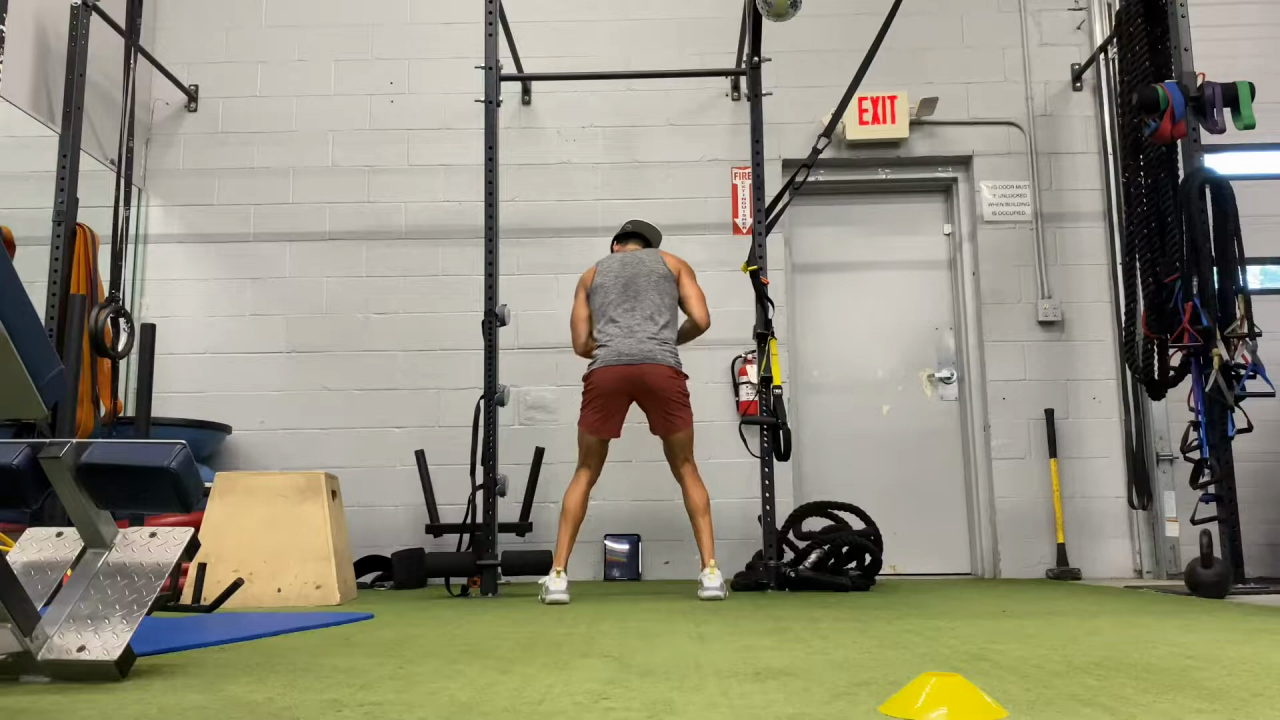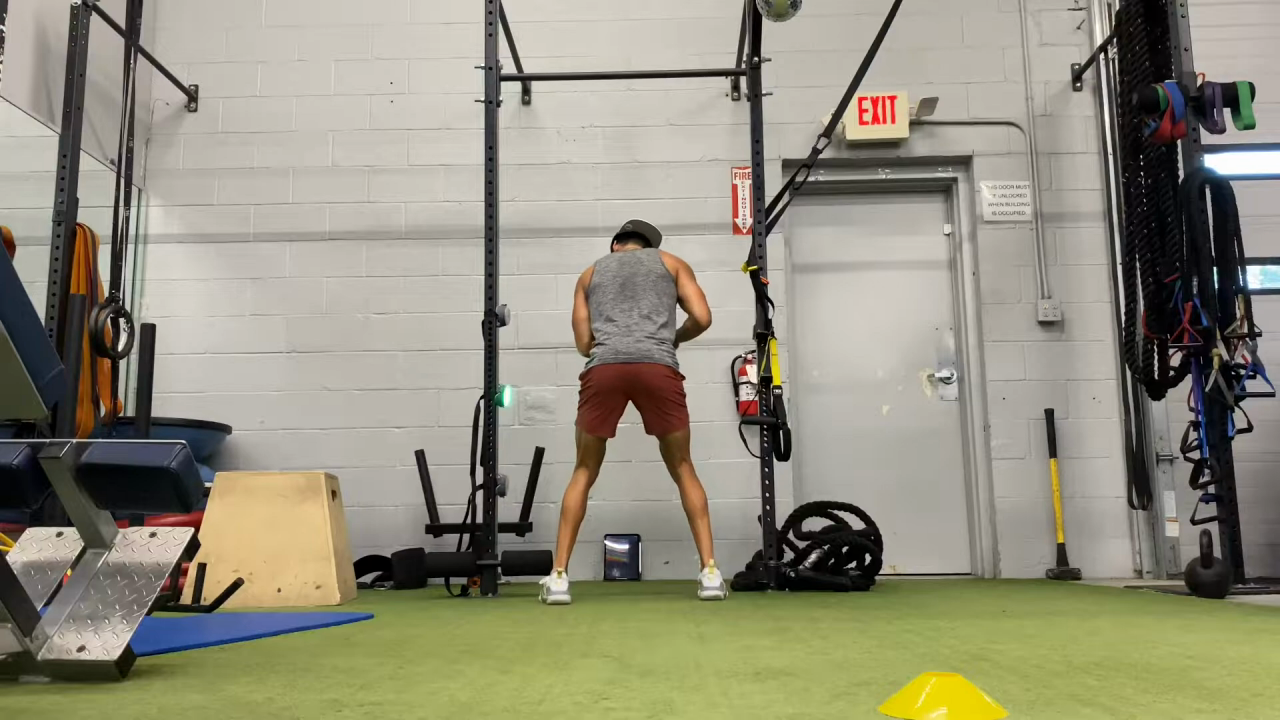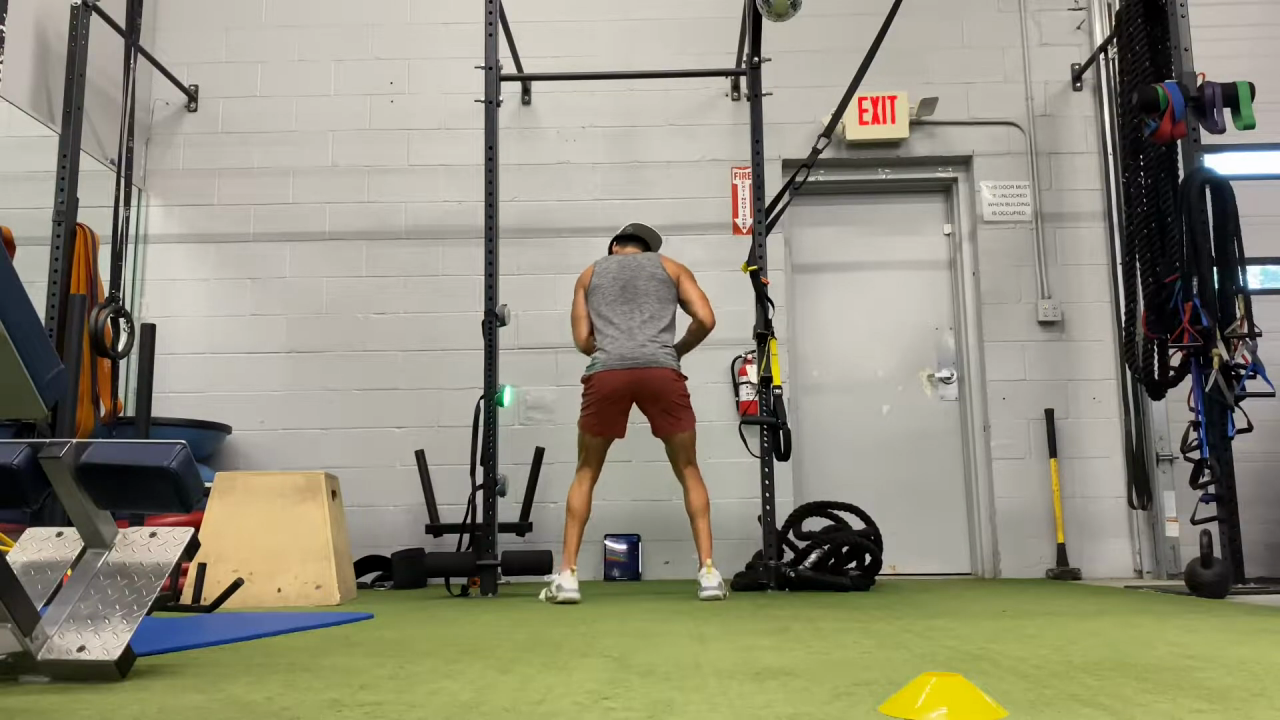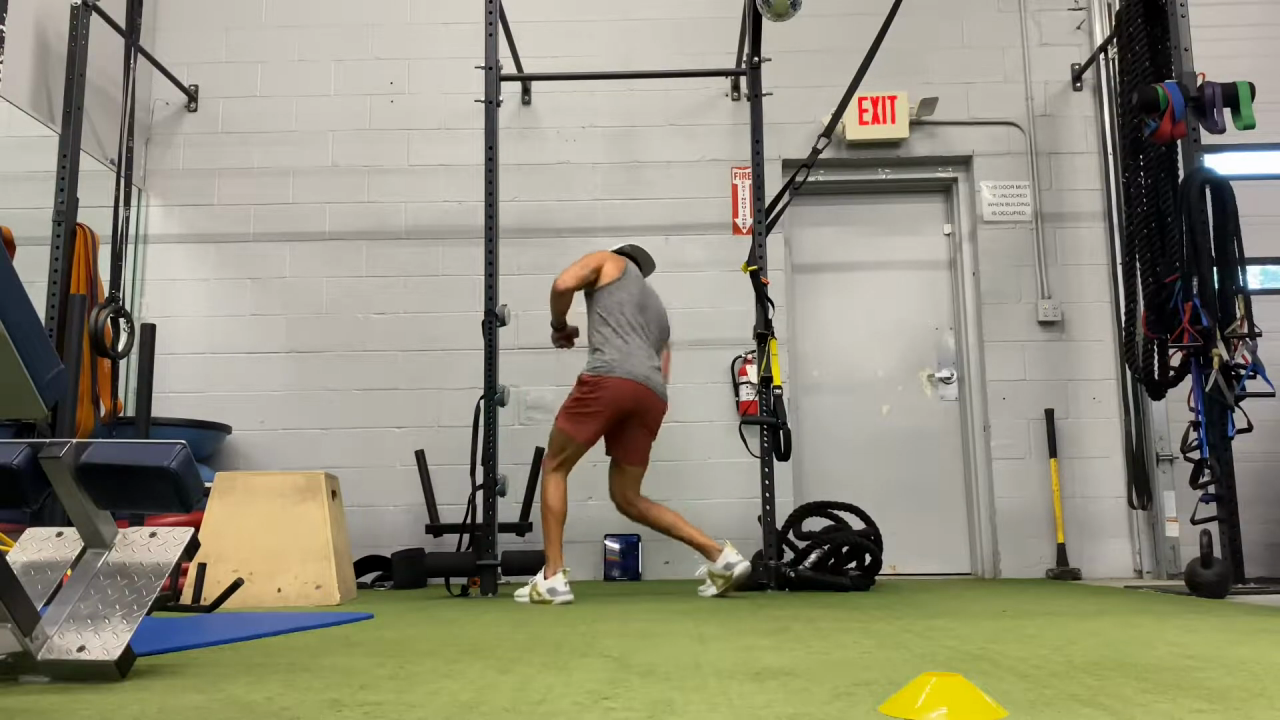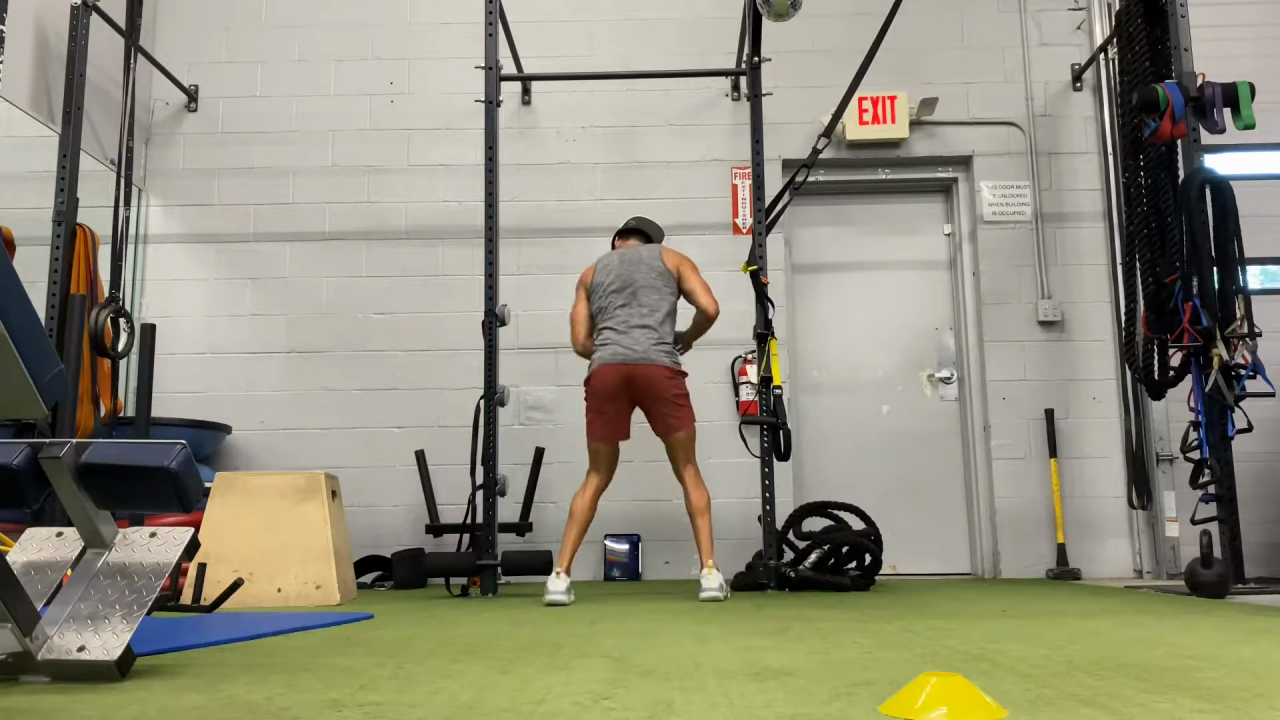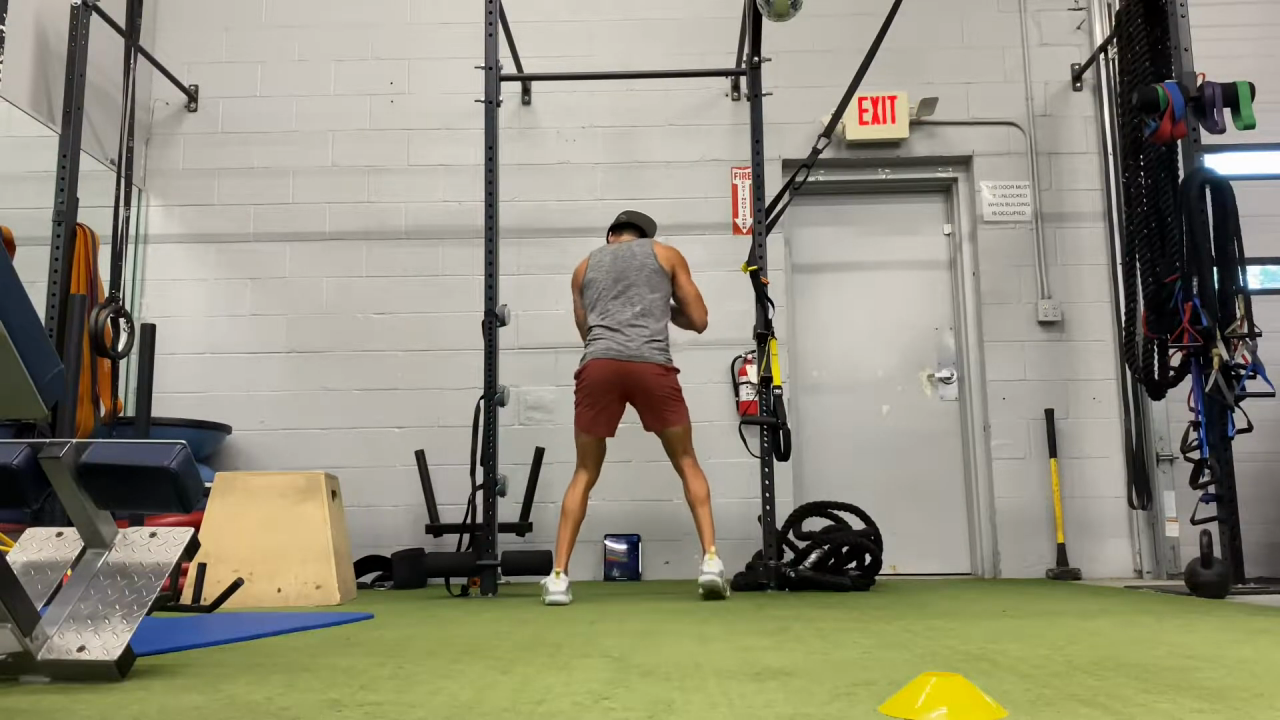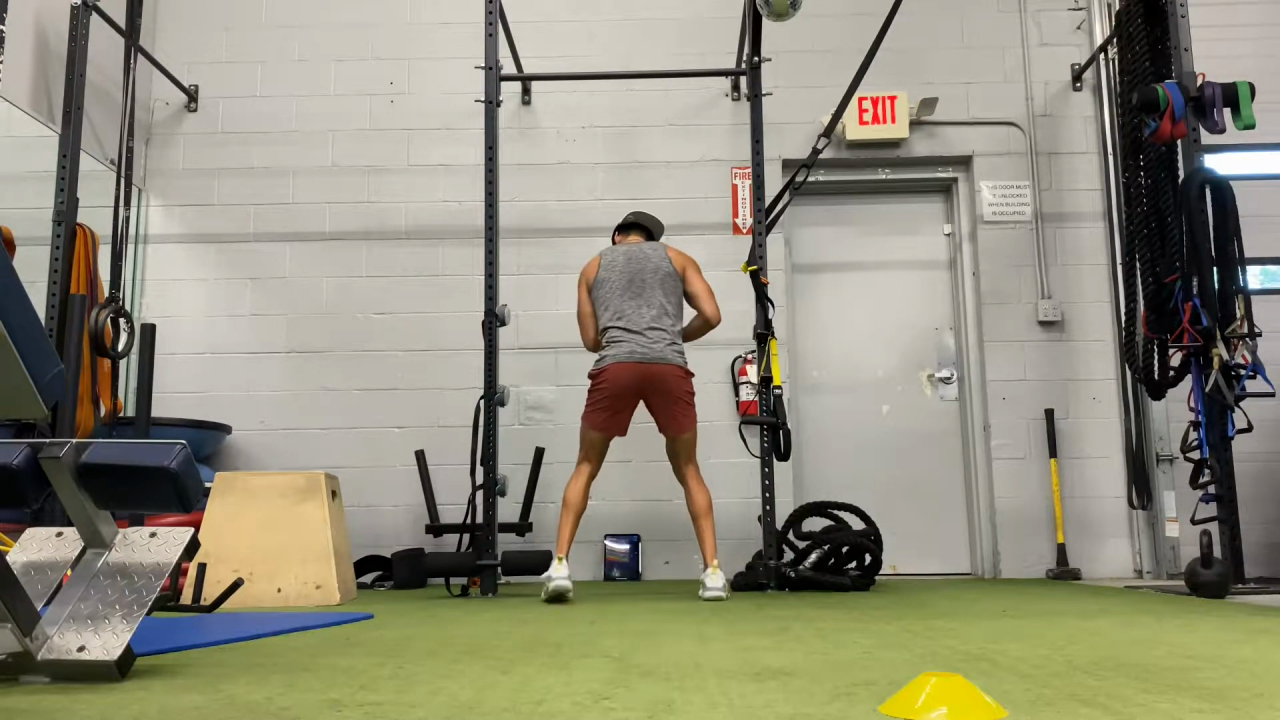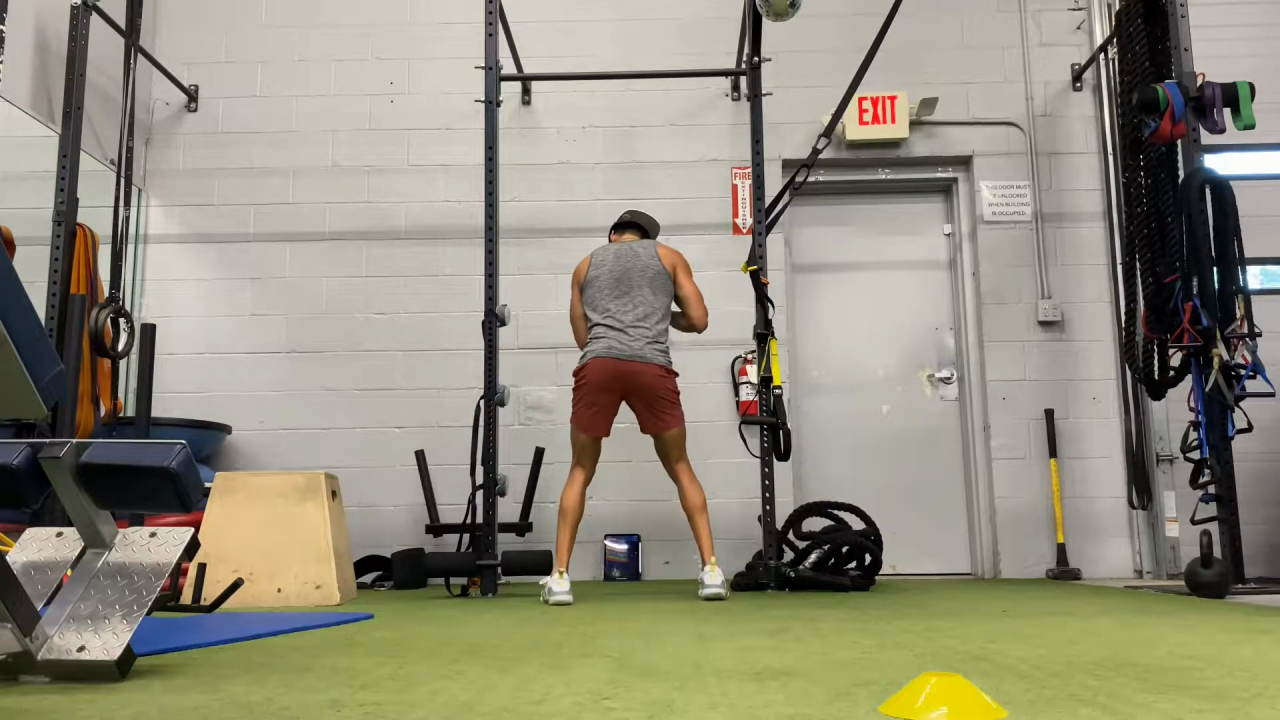
dt=0.3s
person 1, frame 1
left shoulder: (592, 275)
right shoulder: (673, 264)
left elbow: (581, 344)
right elbow: (701, 320)
left hip: (607, 371)
right hip: (660, 370)
left knee: (585, 474)
right knee: (686, 471)
left ankle: (557, 575)
right ankle: (710, 572)
person 1, frame 2
left shoulder: (591, 274)
right shoulder: (671, 263)
left elbow: (584, 343)
right elbow: (702, 317)
left hip: (604, 370)
right hip: (657, 368)
left knee: (584, 473)
right knee: (683, 471)
left ankle: (558, 576)
right ankle: (710, 572)
person 1, frame 3
left shoulder: (592, 272)
right shoulder: (671, 268)
left elbow: (583, 339)
right elbow: (706, 319)
left hip: (610, 374)
right hip: (662, 373)
left knee: (586, 474)
right knee: (688, 473)
left ankle: (567, 575)
right ankle: (709, 570)
person 1, frame 4
left shoulder: (609, 261)
right shoulder: (657, 310)
left elbow: (563, 284)
left wrist: (559, 326)
left hip: (610, 382)
right hip: (651, 395)
left knee: (554, 469)
right knee: (627, 498)
left ankle: (554, 578)
right ankle: (723, 555)
person 1, frame 5
left shoulder: (592, 272)
right shoulder: (671, 258)
left elbow: (581, 344)
right elbow: (709, 309)
right wrist: (682, 340)
left hip: (607, 370)
right hip: (658, 369)
left knee: (597, 478)
right knee: (687, 472)
left ankle: (560, 576)
right ankle: (709, 573)
person 1, frame 6
left shoulder: (585, 266)
right shoulder: (666, 254)
right elbow: (698, 321)
left hip: (597, 366)
right hip: (651, 366)
left knee: (585, 474)
right knee: (687, 464)
left ankle: (558, 577)
right ankle: (710, 560)
person 1, frame 7
left shoulder: (593, 267)
right shoulder: (676, 258)
left elbow: (590, 340)
right elbow: (711, 316)
left hip: (615, 369)
right hip: (668, 369)
left knee: (586, 468)
right knee: (688, 472)
left ankle: (560, 565)
right ankle: (713, 572)
person 1, frame 8
left shoulder: (586, 265)
right shoulder: (668, 257)
right elbow: (698, 320)
left hip: (597, 366)
right hip: (651, 367)
left knee: (580, 473)
right knee: (680, 470)
left ankle: (560, 578)
right ankle: (711, 570)
